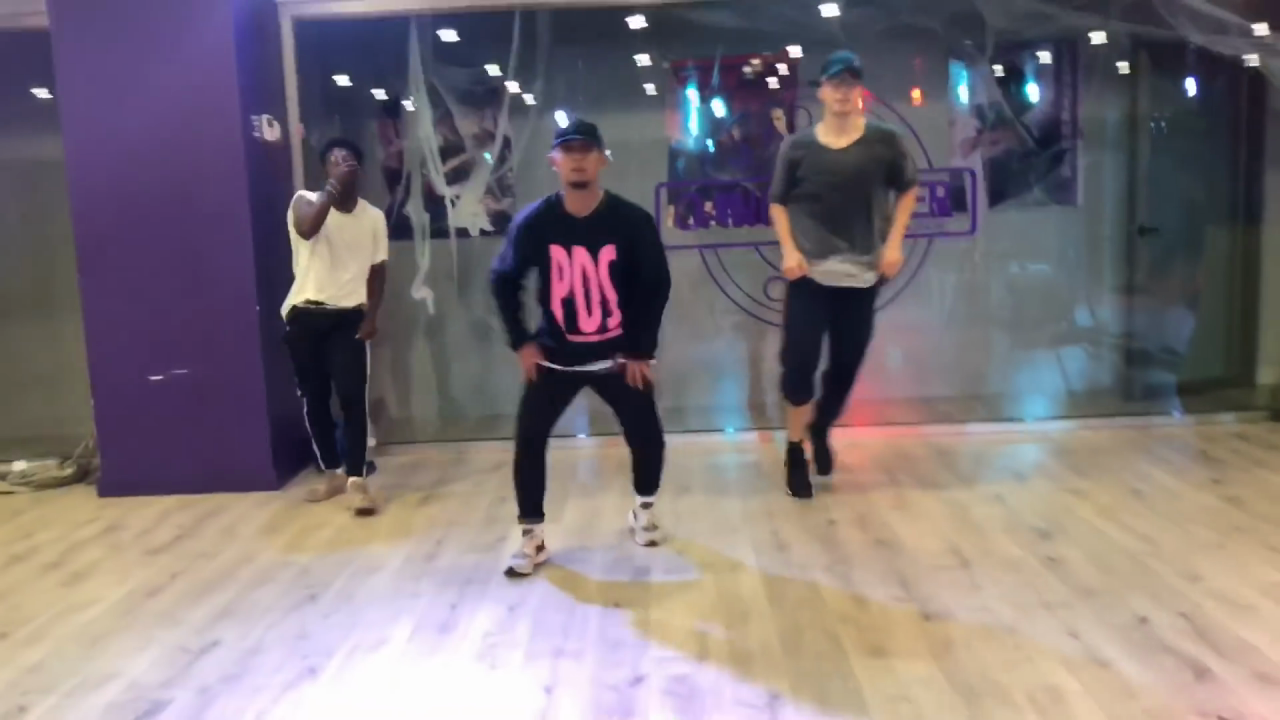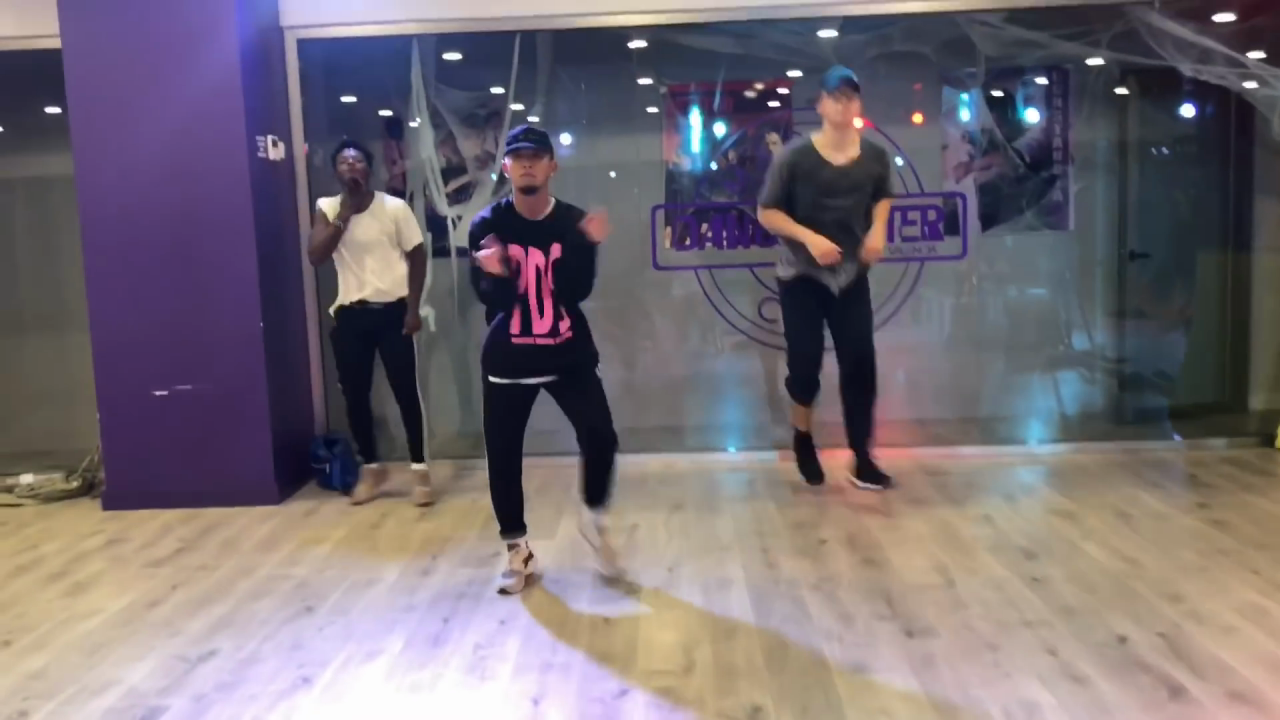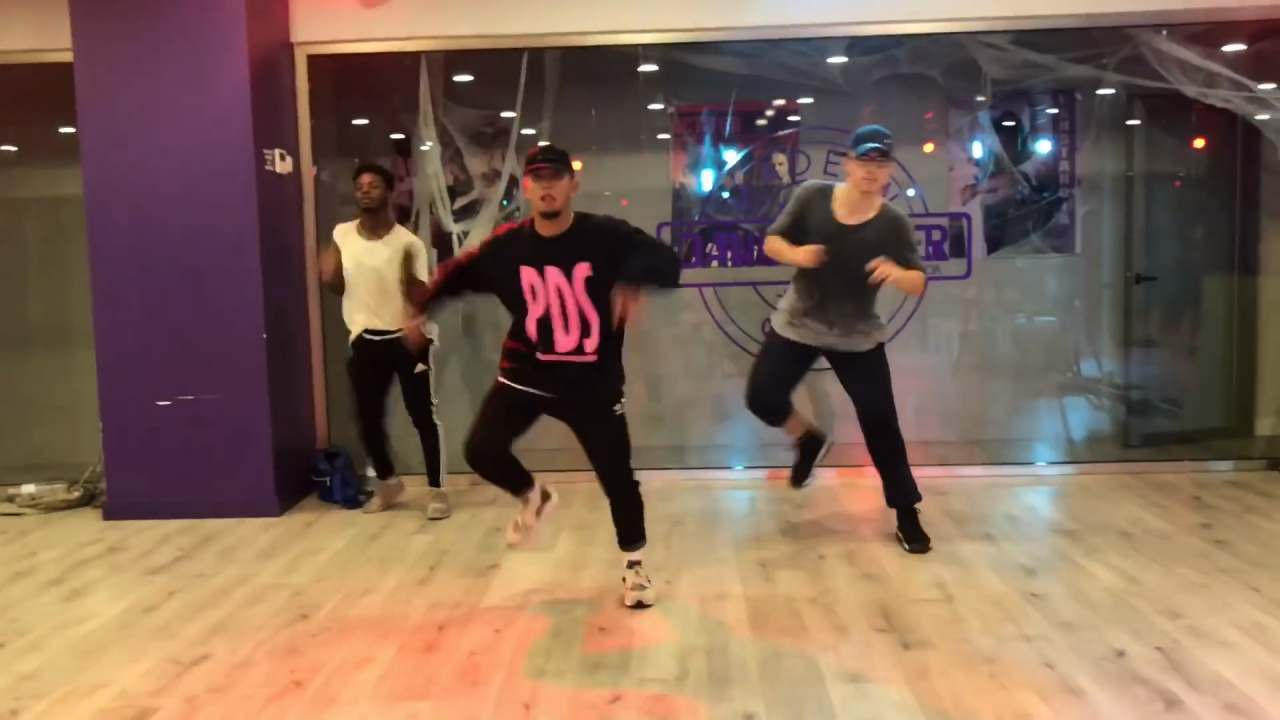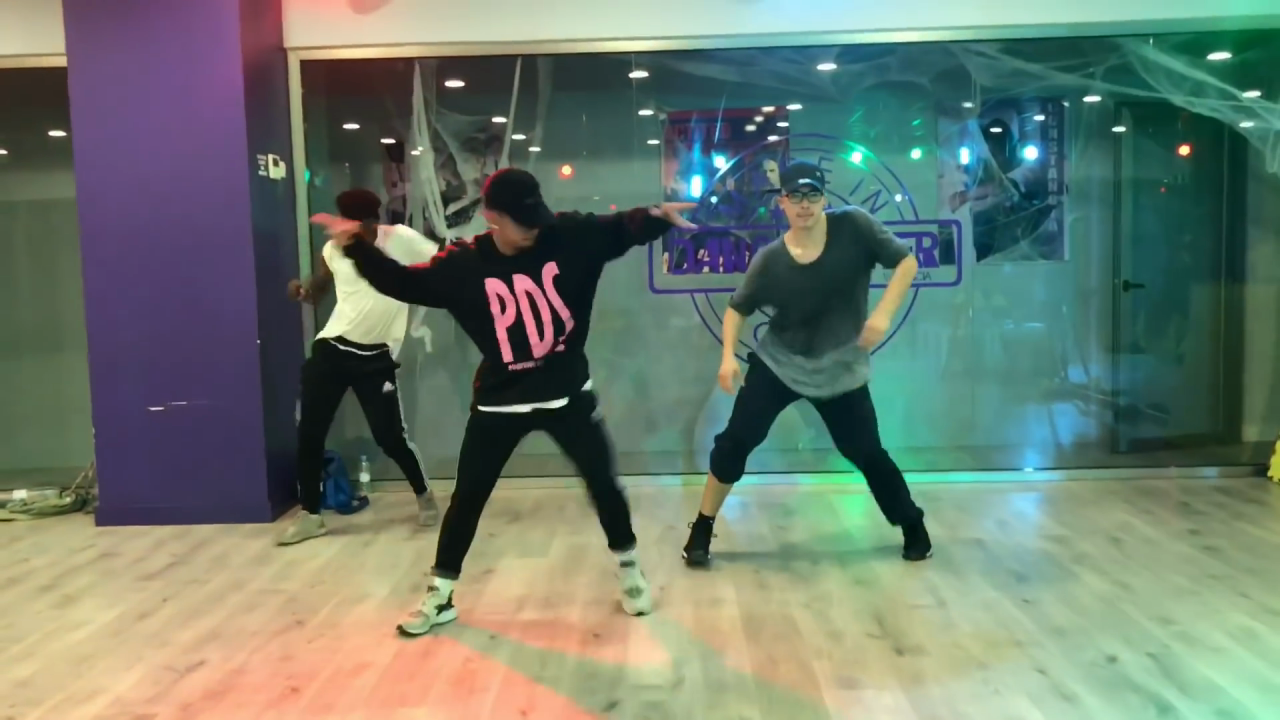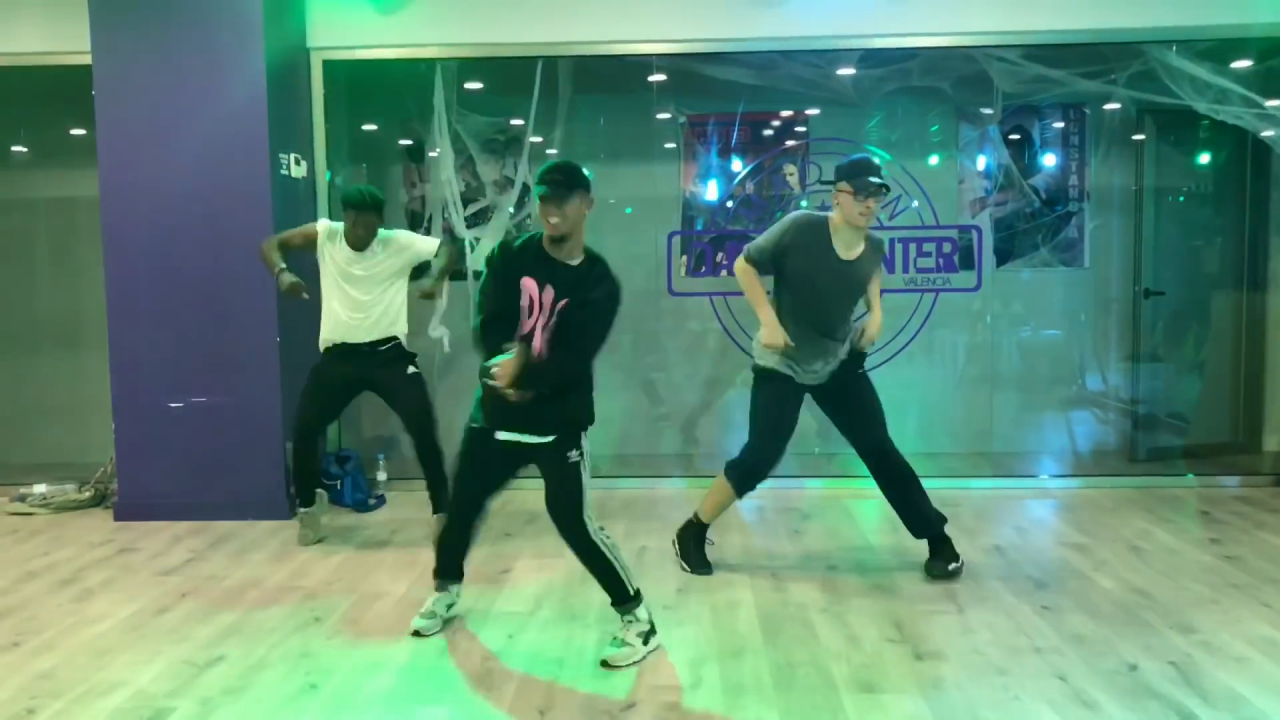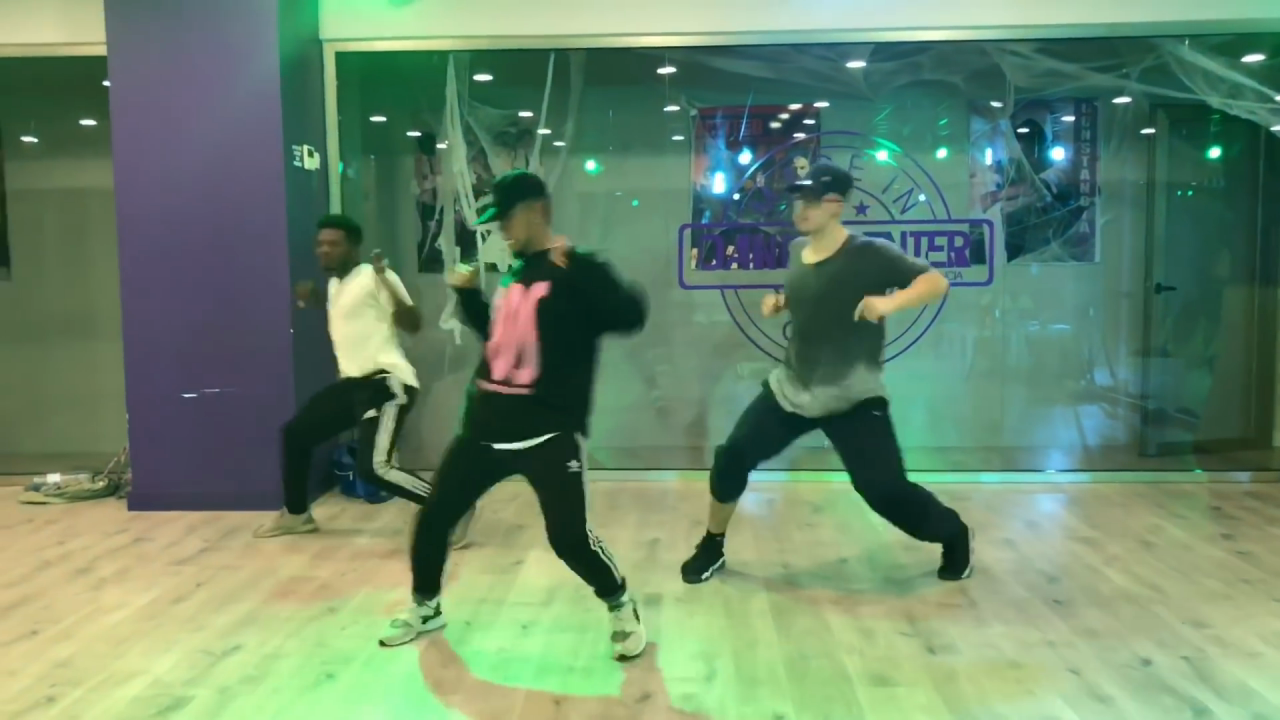
dt=0.5s
person 1, frame 1
left shoulder: (632, 221)
right shoulder: (534, 221)
left elbow: (656, 285)
right elbow: (505, 279)
left wrist: (643, 348)
right wrist: (520, 339)
left hip: (616, 353)
right hip: (556, 353)
left knee: (646, 435)
right knee: (530, 439)
left ankle: (644, 510)
right ankle: (532, 535)
person 1, frame 2
left shoulder: (575, 223)
right shoulder: (488, 224)
left elbow: (578, 289)
right elbow: (490, 294)
left wrist: (588, 245)
right wrist: (494, 271)
left hip: (569, 355)
right hip: (507, 359)
left knee: (601, 438)
right knee: (502, 459)
left ankle: (595, 519)
right ankle: (518, 552)
person 1, frame 3
left shoulder: (606, 236)
right shoulder: (508, 244)
left elbow: (665, 263)
right elbow: (462, 274)
left wrist: (633, 283)
right wrist: (425, 302)
left hip: (593, 382)
right hip: (525, 376)
left knee: (617, 477)
right knee: (480, 449)
left ankle: (633, 564)
right ankle: (532, 496)
person 1, frame 4
left shoulder: (569, 234)
right shoulder: (462, 262)
left elbow: (623, 231)
right elbow: (401, 282)
left wrist: (656, 216)
right wrist: (357, 246)
left hip: (566, 391)
right hip: (498, 398)
left knee: (602, 479)
right knee: (468, 496)
left ankle: (627, 564)
right ankle: (438, 595)
person 1, frame 5
left shoulder: (598, 283)
right shoulder: (513, 256)
left elbow: (573, 354)
right elbow: (489, 323)
left wrist: (524, 377)
right wrist: (503, 362)
left hip: (559, 420)
right hip: (496, 414)
left knee: (574, 524)
right knee: (462, 512)
left ankle: (637, 622)
right ankle: (445, 591)
person 1, frame 6
left shoulder: (574, 270)
right shoulder: (513, 274)
left elbow: (629, 313)
left wrist: (576, 268)
right wrist: (468, 290)
left hip: (548, 433)
right hip: (487, 429)
left knee: (570, 538)
right knee: (433, 518)
left ankle: (623, 609)
right ankle: (425, 609)
person 2, frame 1
left shoulder: (885, 141)
right shoulder: (798, 146)
left elbow: (907, 191)
right elbow: (778, 201)
left wrist: (895, 242)
right wrist: (788, 248)
left hip: (862, 273)
right hip: (809, 272)
left knee: (846, 363)
right knee: (799, 359)
left ankle: (819, 432)
right ankle: (796, 452)
person 2, frame 2
left shoulder: (874, 155)
right shoulder: (796, 155)
right elbow: (766, 212)
left wrist: (878, 231)
right wrist: (808, 238)
left hip: (851, 272)
right hip: (801, 272)
left knee: (860, 361)
right knee: (805, 362)
left ankle: (862, 458)
right ankle: (804, 441)
person 2, frame 3
left shoulder: (894, 224)
right shoulder: (811, 197)
left elbow: (917, 280)
right elbow: (772, 241)
left wrist: (896, 273)
right wrist: (794, 253)
left hip: (856, 334)
right hip: (797, 322)
left knee: (879, 419)
right knee: (762, 397)
left ankle: (907, 516)
right ankle: (808, 438)
person 2, frame 4
left shoulder: (853, 225)
right shoulder: (768, 260)
left elbow: (906, 262)
right elbow: (738, 307)
left wrist: (883, 314)
right wrist: (728, 356)
left hip: (843, 366)
right hip: (778, 363)
left knee: (866, 451)
right knee: (735, 440)
left ankle: (910, 522)
right ankle: (702, 529)
person 2, frame 5
left shoulder: (873, 246)
right shoulder: (801, 228)
right elbow: (746, 265)
left wrist: (874, 309)
right wrist: (768, 321)
left hip: (839, 361)
right hip: (781, 362)
left knee: (879, 450)
right knee: (762, 456)
left ankle: (937, 539)
right ankle: (694, 531)
person 2, frame 6
left shoulder: (869, 254)
right shoulder: (800, 252)
left elbow: (936, 282)
left wrist: (890, 301)
right wrist: (779, 303)
left hip: (853, 397)
right hip: (791, 387)
left knee: (884, 488)
right knee: (731, 457)
left ankle: (954, 536)
right ankle: (712, 545)
person 3, frame 1
left shoulder: (374, 217)
right shoulder: (306, 201)
left elbow: (377, 271)
right elbow: (306, 231)
left wrist: (371, 314)
right wrist: (332, 190)
left hip: (348, 316)
right hip: (306, 314)
left knee: (352, 395)
right knee: (314, 398)
left ankle: (357, 480)
right ankle: (334, 472)
person 3, frame 2
left shoulder: (395, 208)
right shoulder: (327, 208)
left elbow: (417, 257)
right elbow: (316, 256)
left wrist: (413, 307)
right wrist: (345, 211)
left hip: (393, 311)
right hip: (351, 313)
left knee: (406, 391)
right knee: (354, 394)
left ankle: (419, 470)
right ankle: (372, 469)
person 3, frame 3
left shoulder: (407, 242)
right shoulder: (342, 235)
right elbow: (332, 280)
left wrist: (411, 284)
right wrist: (328, 271)
left hip: (407, 339)
right hip: (366, 339)
left knee: (422, 415)
right knee: (368, 420)
left ankle: (437, 490)
right ankle: (388, 481)
person 3, frame 4
left shoulder: (400, 238)
right shoulder: (333, 250)
right elbow: (316, 292)
right wrist: (300, 290)
left hip: (375, 356)
right hip: (331, 350)
left knee: (390, 436)
right knee: (310, 431)
left ankle: (423, 496)
right ankle: (310, 514)
person 3, frame 5
left shoulder: (400, 243)
right shoulder: (322, 235)
left elbow: (449, 251)
right elbow: (271, 244)
left wrist: (438, 282)
right wrist: (283, 273)
left hip: (387, 351)
right hip: (338, 353)
left knee: (423, 428)
right knee: (304, 431)
left ankle: (443, 514)
right ankle: (309, 509)
person 3, frame 6
left shoulder: (373, 277)
right shoulder: (335, 282)
left elbow: (412, 325)
left wrist: (386, 281)
right wrist: (308, 298)
left hip: (387, 382)
right hip: (353, 382)
left knee: (375, 468)
right knee: (295, 434)
right ankle: (296, 514)
